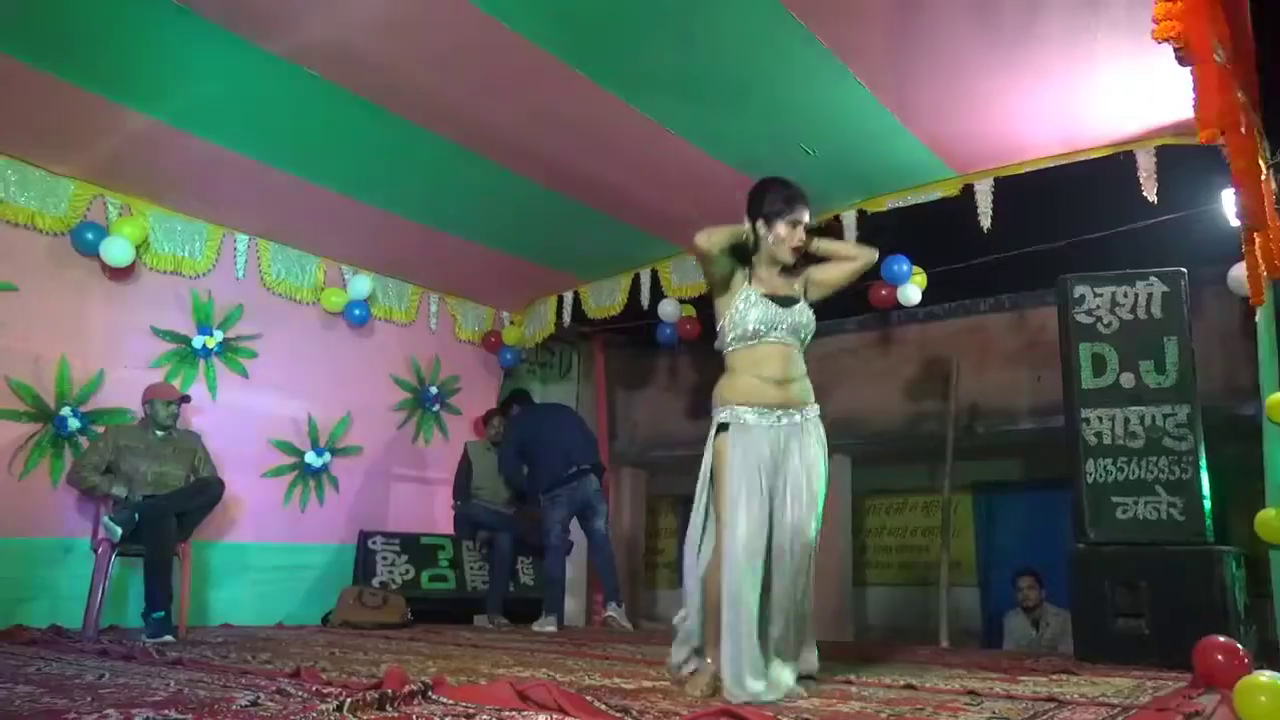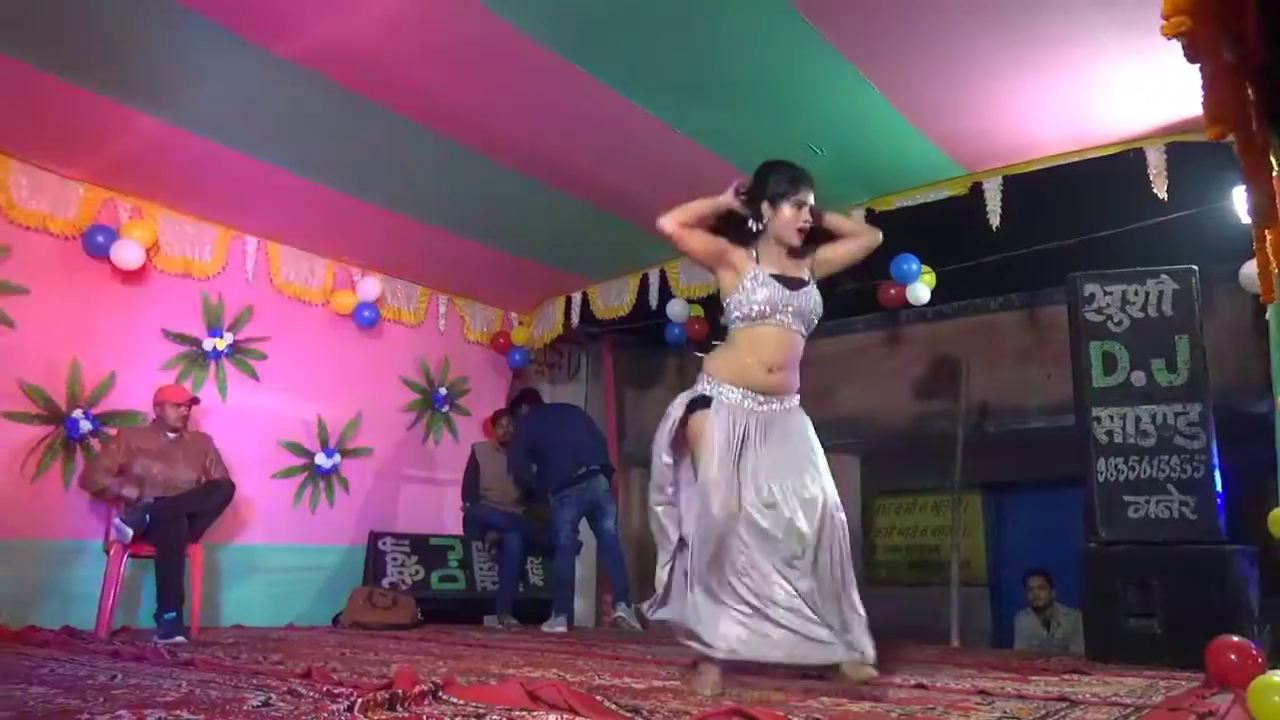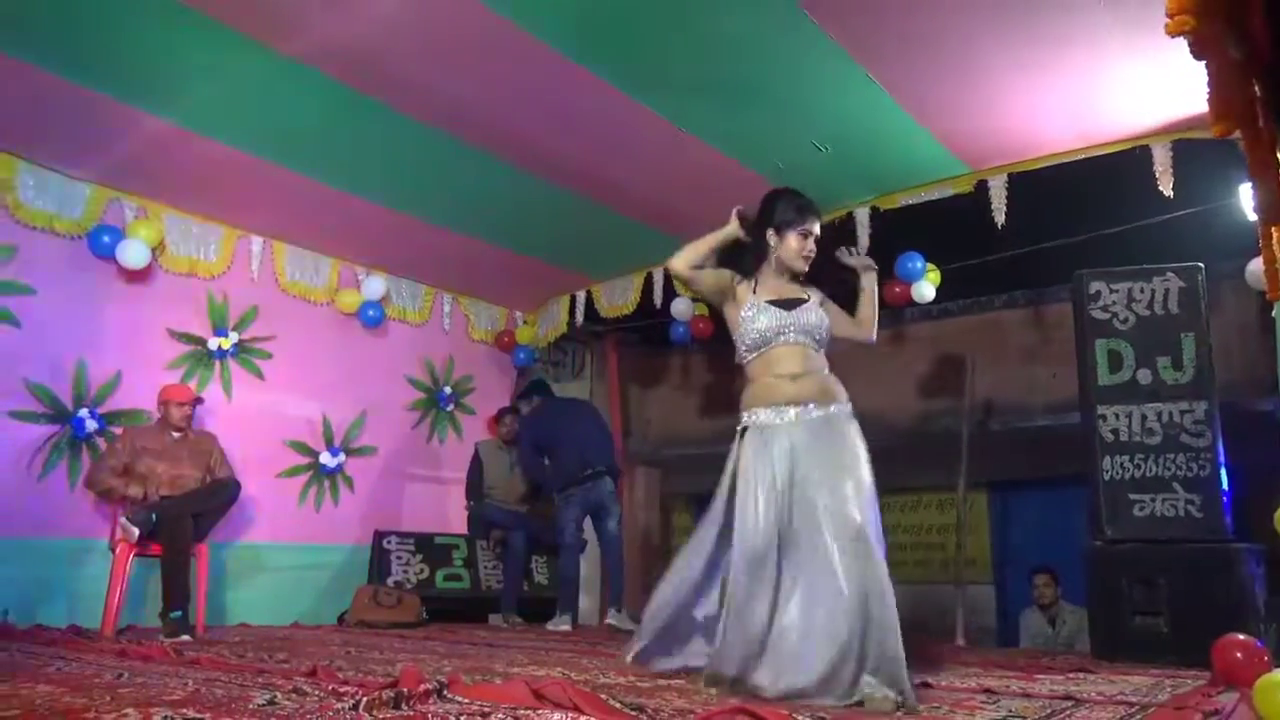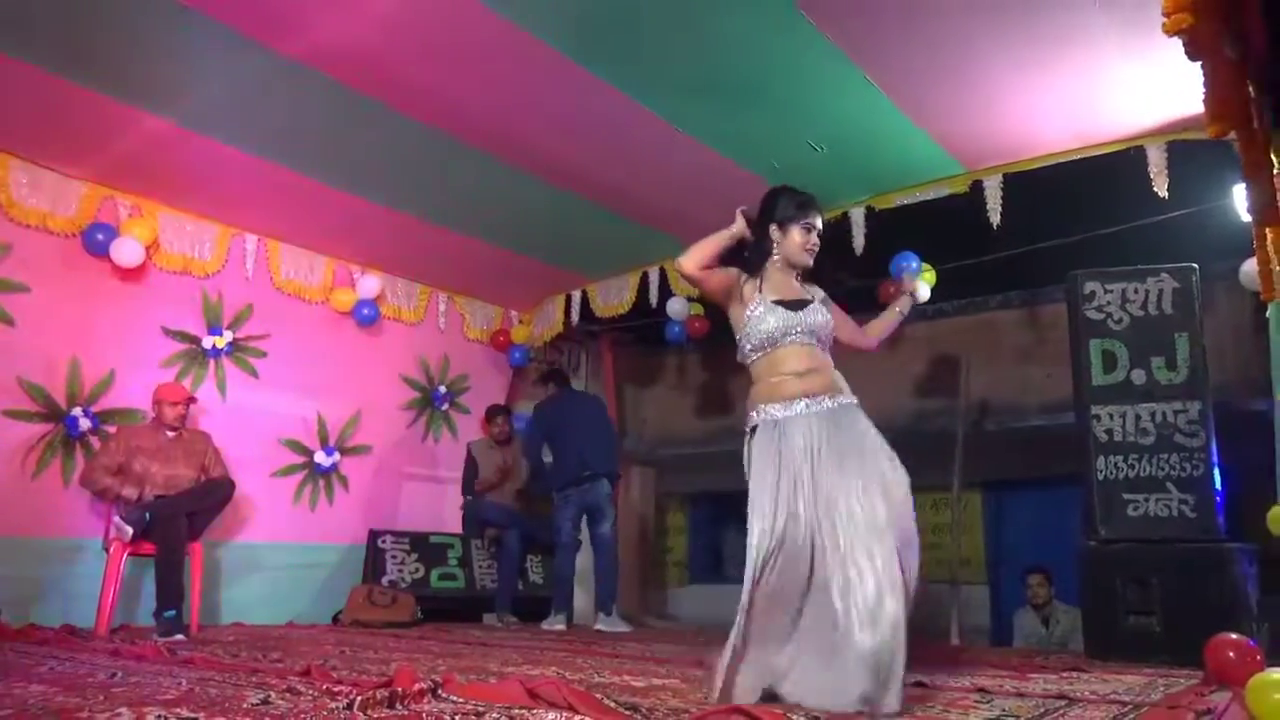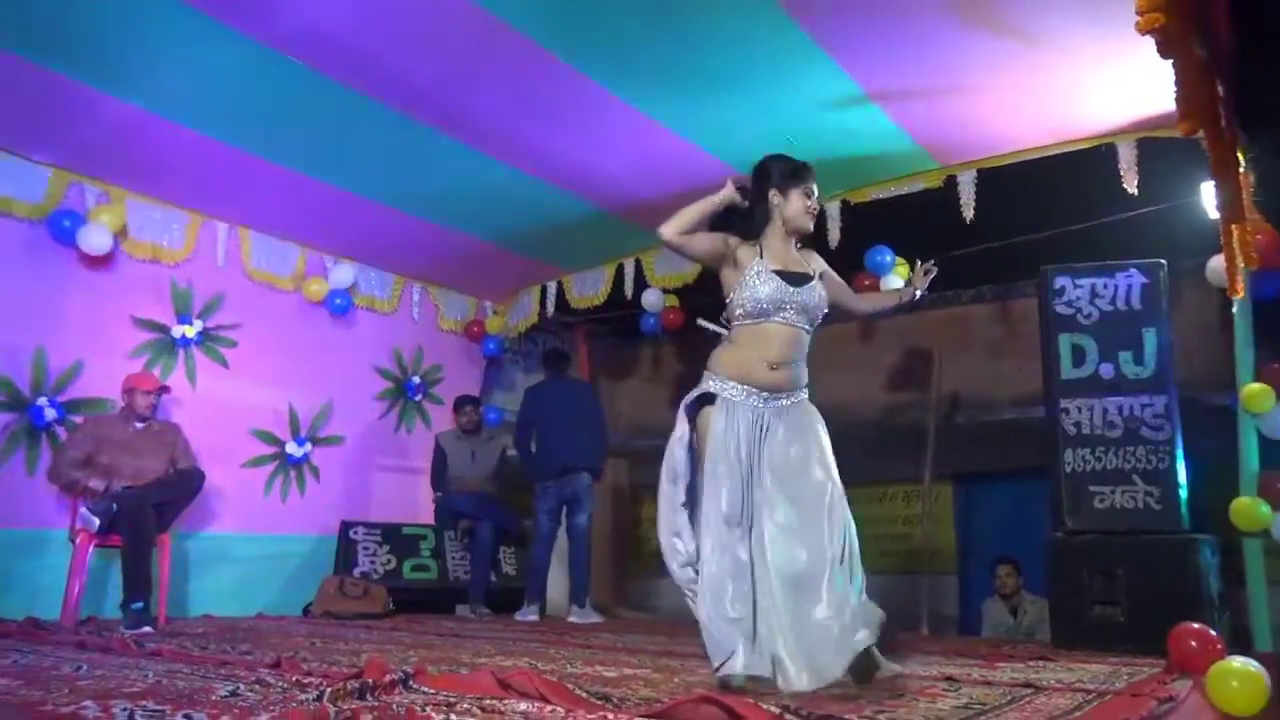
dt=0.3s
person 1, frame 1
left shoulder: (804, 284)
right shoulder: (730, 280)
left elbow: (867, 256)
right elbow: (704, 242)
left wrist: (810, 247)
right wrist: (743, 234)
left hip: (799, 427)
right hip: (741, 424)
left knee: (793, 545)
right knee: (737, 546)
left ankle: (778, 665)
right ankle: (709, 657)
person 1, frame 2
left shoulder: (809, 264)
right shoulder: (733, 257)
left elbow: (870, 237)
right elbow: (668, 226)
left wrist: (820, 220)
right wrist: (726, 204)
left hip: (782, 414)
right hip: (723, 403)
left knee: (816, 514)
right knee: (718, 524)
left ankle: (839, 645)
right ankle: (712, 646)
person 1, frame 3
left shoulder: (813, 296)
right shoulder: (736, 288)
left elbow: (865, 332)
right elbow: (679, 266)
left wrist: (865, 273)
right wrist: (731, 232)
left hip: (829, 424)
right hip: (766, 431)
left knee: (851, 541)
right knee: (754, 545)
left ankle: (867, 675)
right ankle: (733, 659)
person 1, frame 4
left shoulder: (814, 294)
right shoulder: (741, 287)
left elbow: (863, 338)
right elbow: (688, 267)
left wrist: (904, 303)
right wrist: (737, 234)
left hip: (838, 419)
right hip: (776, 427)
left knee: (865, 539)
right knee: (782, 542)
left ankle: (866, 677)
right ankle: (749, 671)
person 1, frame 5
left shoulder: (812, 263)
right shoulder: (735, 251)
left elbow: (857, 303)
right elbow: (670, 234)
left wrist: (908, 292)
right wrist: (723, 198)
left hip: (790, 409)
right hip: (730, 402)
left knee: (817, 512)
right knee: (730, 521)
left ankle: (843, 641)
right ankle: (741, 654)
person 2, frame 1
left shoulder: (191, 441)
right shoulder: (118, 436)
left elbow: (210, 486)
right elbow: (78, 474)
right wrist: (123, 491)
left hip: (175, 518)
right hip: (136, 522)
left knee: (215, 486)
right knee: (161, 521)
left ankle: (129, 517)
right ankle: (157, 619)
person 2, frame 2
left shoulder: (202, 443)
right shoulder: (129, 438)
left elbow: (223, 487)
right elbow: (91, 477)
right wrist: (134, 492)
left hip: (185, 520)
right hip: (146, 523)
left knee: (225, 487)
right knee: (173, 525)
left ankle: (140, 519)
right ankle: (169, 620)
person 2, frame 3
left shoulder: (207, 442)
right shoulder: (134, 437)
left elbow: (227, 486)
right elbow: (96, 477)
right wrist: (139, 492)
left hip: (190, 519)
right hip: (153, 522)
left knee: (230, 487)
right knee: (178, 523)
left ankle: (146, 518)
right ankle: (175, 619)
person 2, frame 4
left shoulder: (201, 441)
right shoulder: (128, 436)
left elbow: (222, 485)
right elbow: (91, 476)
right wrist: (134, 493)
left hip: (184, 518)
right hip: (145, 519)
left knee: (225, 486)
right knee: (173, 523)
left ankle: (140, 517)
right ankle: (169, 618)
person 2, frame 5
left shoulder: (171, 432)
right shoulder: (96, 427)
left elbow: (190, 477)
right elbow: (60, 469)
right wrist: (103, 485)
left hip: (151, 510)
right hip: (111, 510)
left knee: (195, 476)
right knee: (140, 514)
left ankle: (107, 509)
right ankle: (136, 610)
person 3, frame 1
left shoulder: (517, 423)
right shoulder: (563, 410)
left elbow: (508, 467)
right elbow: (592, 439)
left wrist: (531, 488)
left hip: (555, 488)
right hip: (587, 479)
left knee: (555, 550)
right knee: (600, 542)
left ankle: (551, 616)
right ankle: (614, 604)
person 3, frame 2
left shoulder: (525, 423)
right shoulder: (571, 410)
left elbow: (518, 468)
right elbow: (601, 439)
left wrist: (542, 487)
left hip: (565, 489)
right hip: (596, 479)
left knee: (564, 550)
right knee: (610, 542)
left ankle: (560, 616)
right ankle: (623, 605)
person 3, frame 3
left shoulder: (534, 418)
right shoulder: (584, 406)
left elbow: (528, 461)
right elbow: (608, 439)
left wrist: (548, 484)
left hip: (570, 487)
right hip: (602, 480)
left knee: (568, 549)
right knee: (611, 543)
left ankle: (565, 614)
right ankle: (616, 610)
person 3, frame 4
left shoulder: (545, 408)
right shoulder: (594, 402)
left elbow: (531, 450)
right elbow: (613, 441)
left wrist: (548, 479)
left hip: (567, 486)
right hip: (600, 482)
left knee: (565, 548)
right knee: (605, 546)
left ankle: (559, 614)
right ankle: (606, 614)
person 3, frame 5
left shoulder: (534, 394)
right shoulder: (586, 390)
left elbow: (521, 438)
right elbow: (601, 433)
left wrist: (533, 469)
right wrist: (595, 467)
left hip: (549, 476)
right hip: (581, 473)
left knee: (542, 539)
right knee: (580, 538)
left ankle: (533, 605)
right ankle: (579, 606)
person 4, frame 1
right shoulder: (472, 449)
right elbow: (460, 493)
left wrist: (489, 528)
left hip: (502, 522)
right hip: (473, 521)
left knee: (505, 539)
right knee: (466, 512)
left ankle: (494, 611)
person 4, frame 2
right shoulder: (480, 451)
right elbow: (468, 493)
left wrist: (499, 530)
left hip: (512, 523)
right hip: (482, 522)
left knee: (514, 539)
right knee: (474, 514)
left ankle: (504, 611)
person 4, frame 3
right shoulder: (483, 449)
right elbow: (472, 493)
left wrist: (505, 526)
left hip: (518, 520)
right hip: (487, 520)
left knee: (519, 538)
right knee: (480, 511)
left ankle: (509, 610)
right ankle: (550, 533)
person 4, frame 4
left shoulder: (525, 454)
right shoulder: (475, 449)
right elbow: (468, 490)
left wrist: (500, 525)
right wrist: (496, 479)
left hip: (511, 519)
right hip: (480, 519)
left knee: (513, 536)
right knee: (478, 507)
left ankle: (504, 609)
right ankle: (543, 532)
person 4, frame 5
left shoulder: (497, 444)
right shoulder: (444, 440)
left elbow: (500, 485)
right elbow: (438, 485)
right wrist: (471, 489)
left hip: (484, 510)
right hip: (451, 511)
left knee: (486, 528)
right knee: (453, 501)
left ankle: (477, 600)
right ankle: (517, 525)
